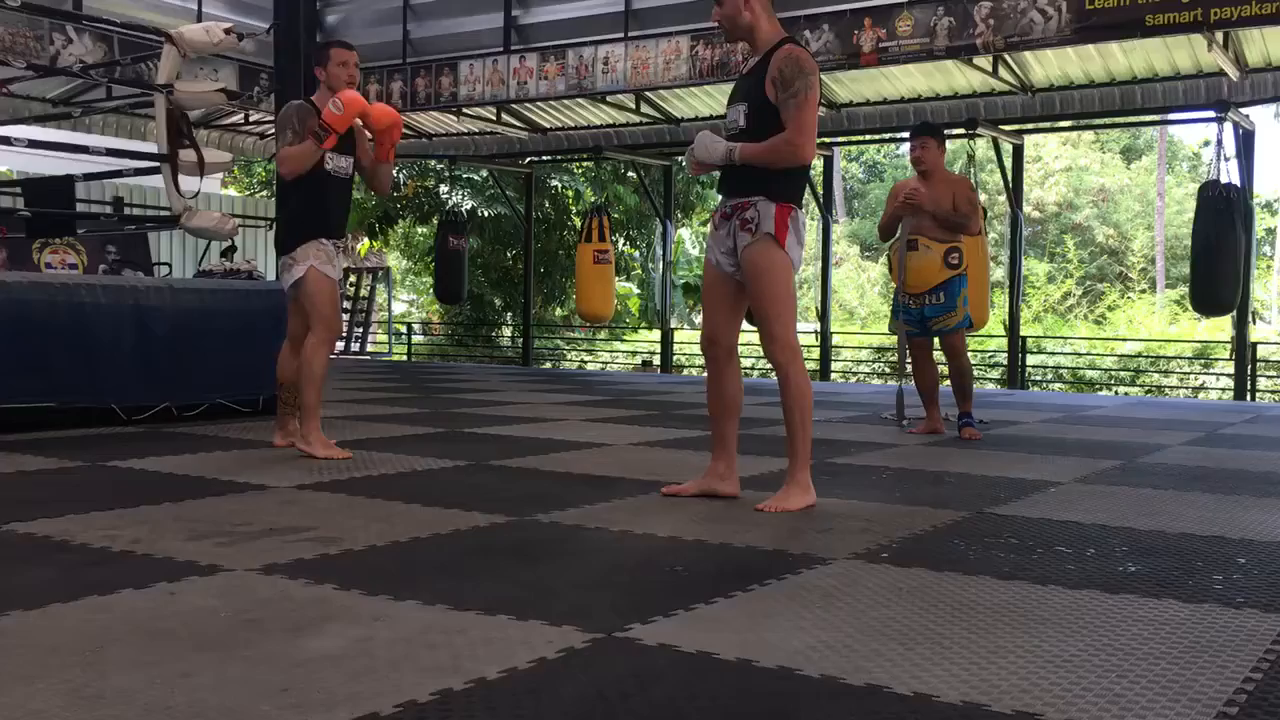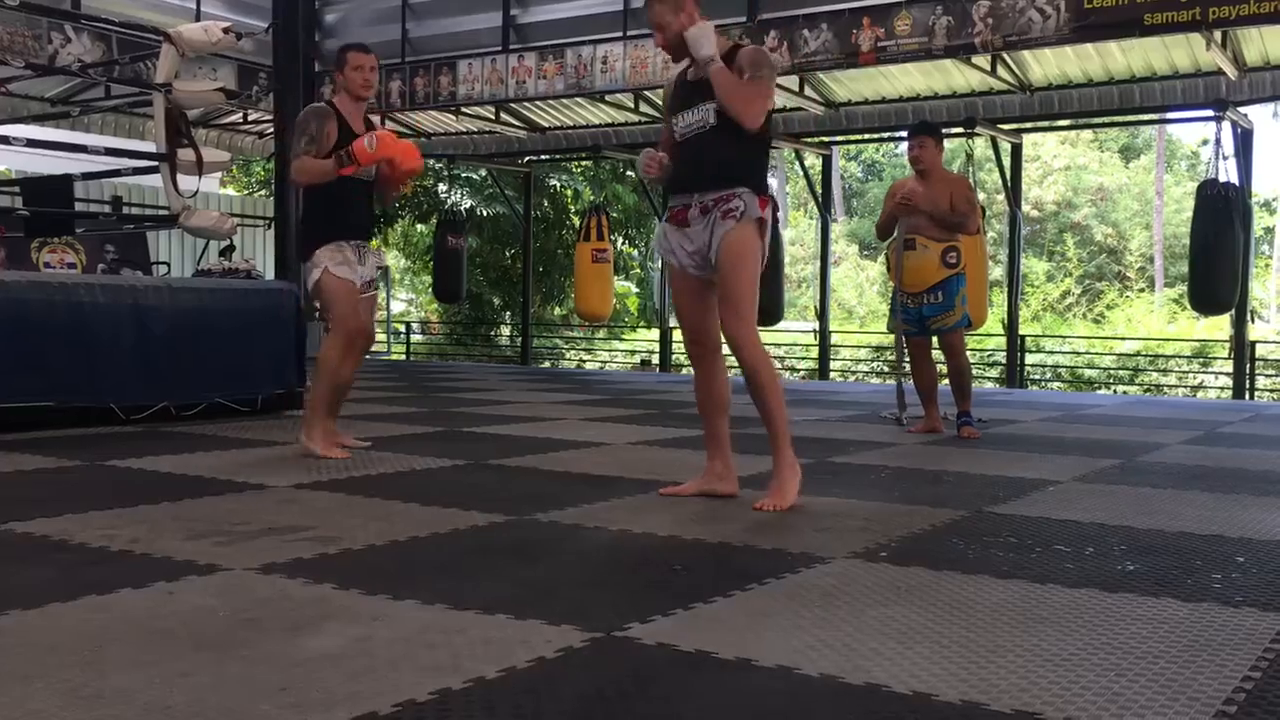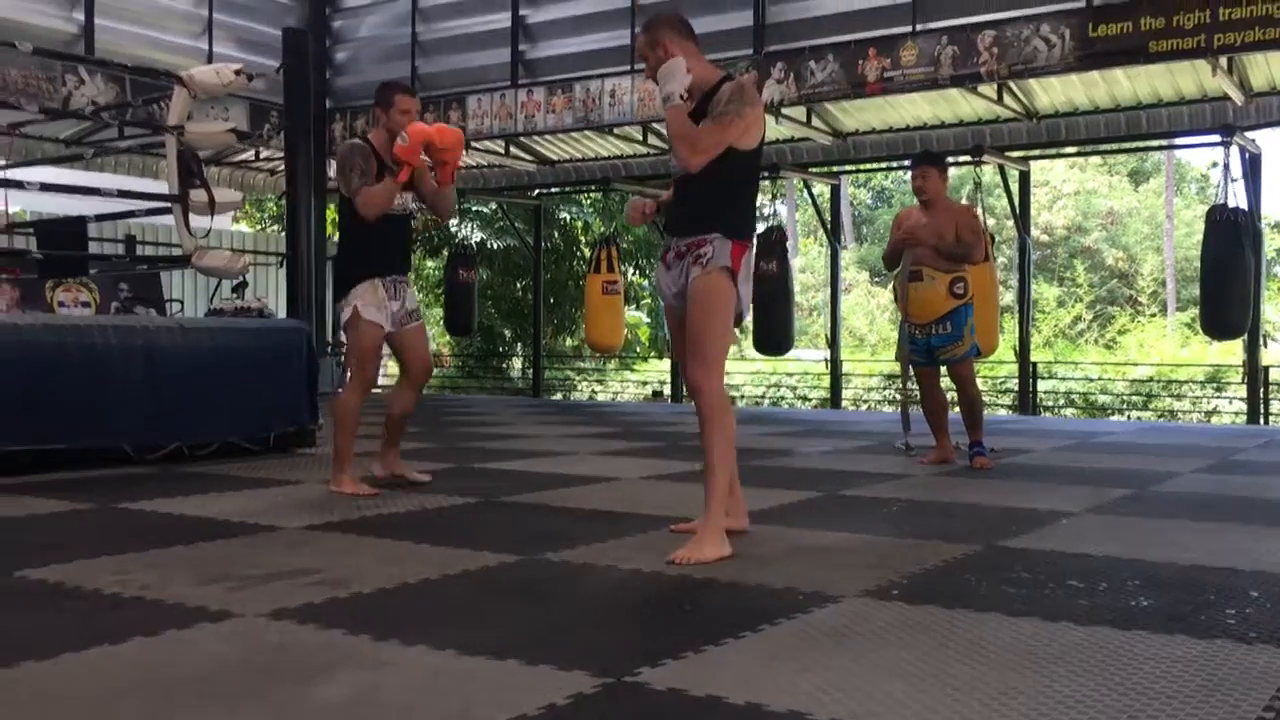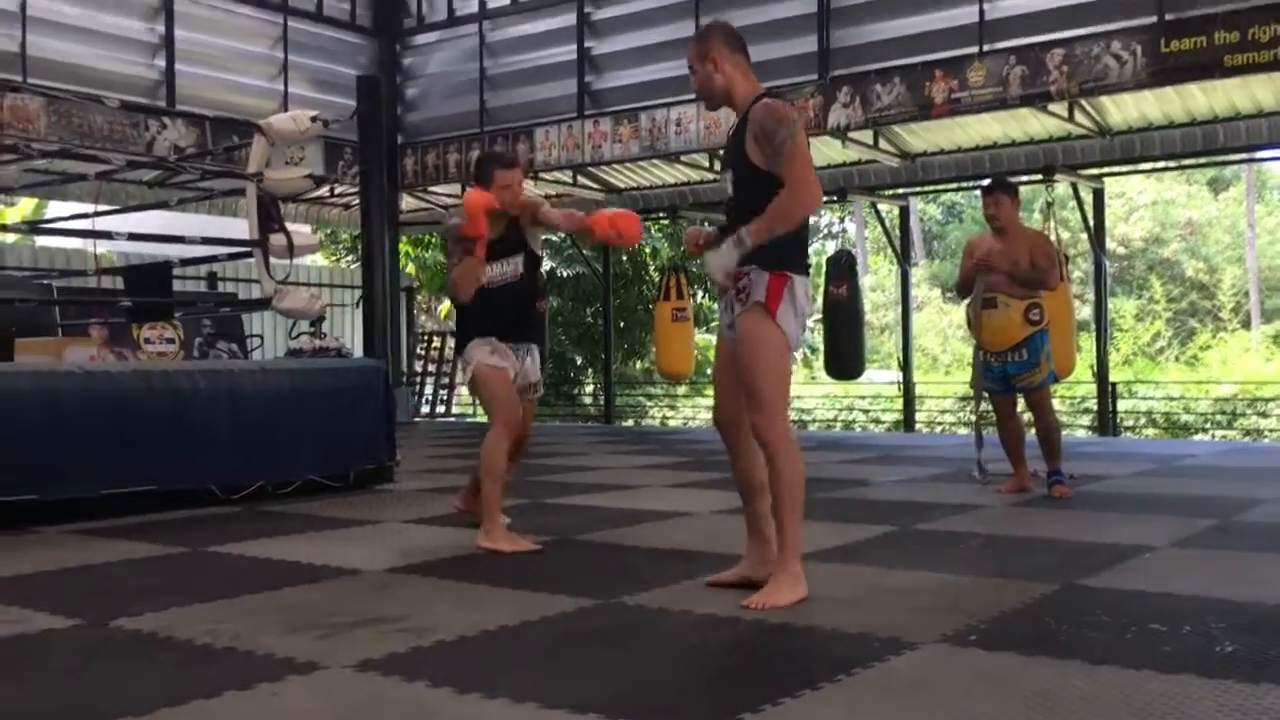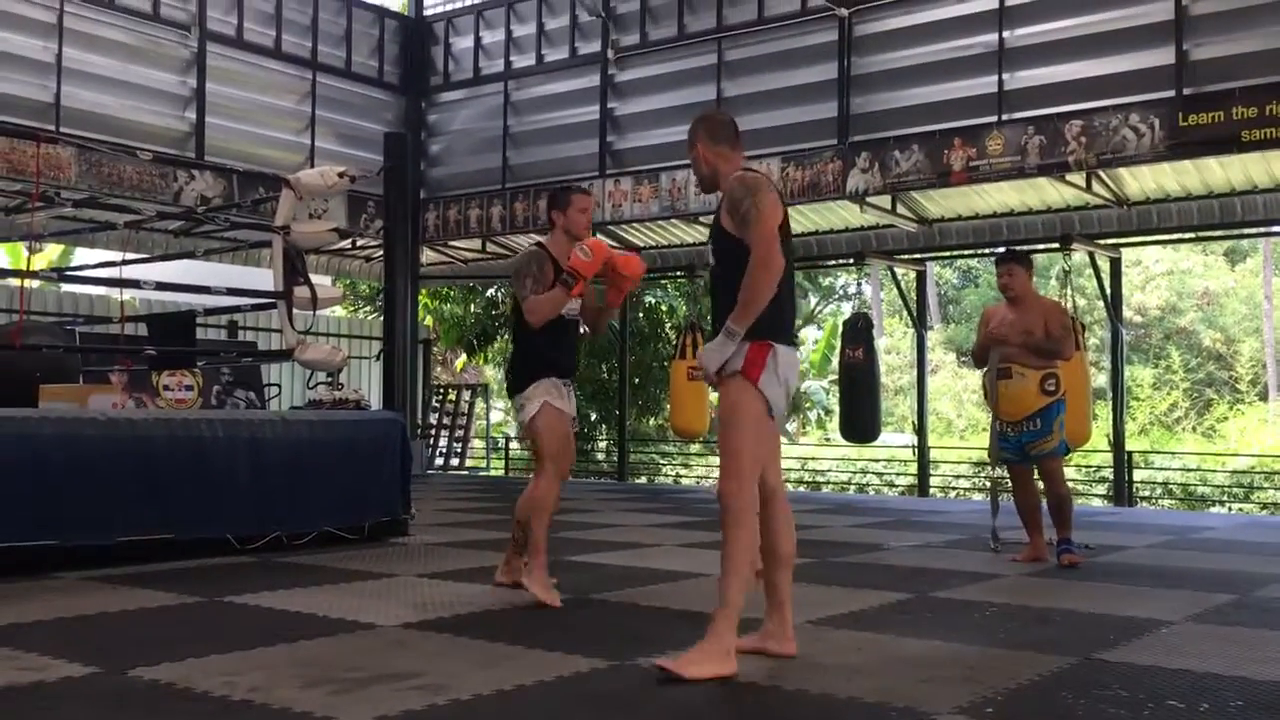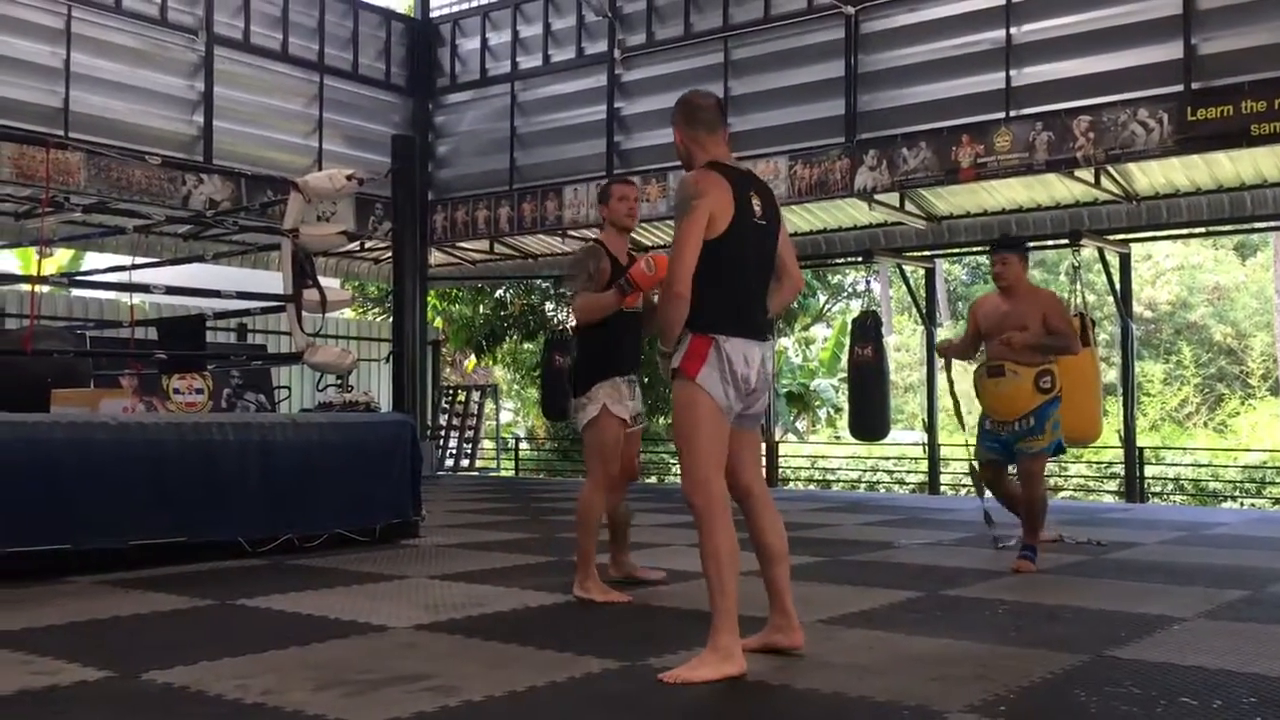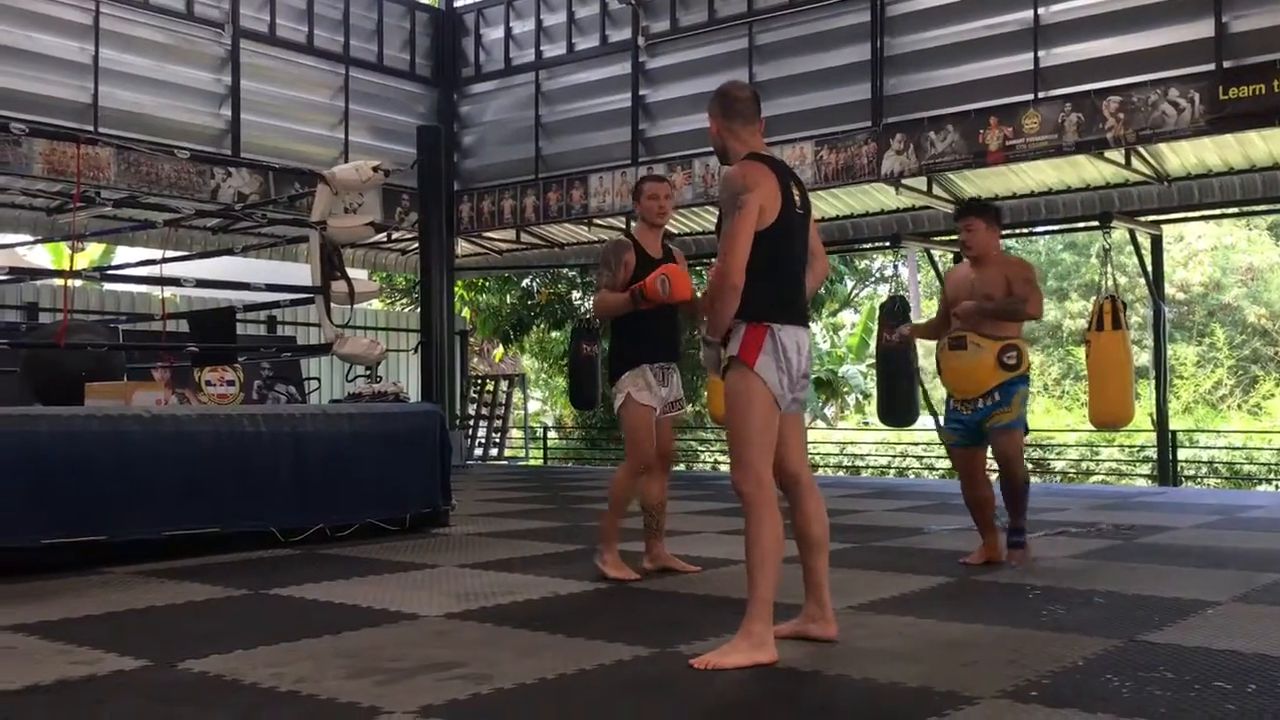
dt=0.7s
person 1, frame 1
left shoulder: (790, 60)
right shoulder: (752, 70)
left elbow: (801, 147)
left wrist: (726, 152)
right wrist: (712, 160)
left hip: (768, 217)
right hip: (730, 218)
left knee: (781, 349)
right knee: (715, 345)
left ankle: (800, 480)
right ankle: (721, 471)
person 1, frame 2
left shoulder: (748, 59)
right shoulder: (677, 84)
left elbow: (750, 115)
left wrist: (708, 56)
right wrist: (658, 165)
left hip: (735, 207)
right hip: (682, 218)
left knee: (739, 333)
right knee: (700, 347)
left ankle: (785, 462)
right ankle: (719, 469)
person 1, frame 3
left shoulder: (738, 94)
right shoulder: (689, 106)
left elbow: (692, 156)
left wrist: (672, 98)
right wrist: (655, 207)
left hip: (720, 251)
right hip: (679, 254)
left knee: (705, 381)
right knee: (700, 386)
left ankle: (714, 531)
right ankle: (731, 505)
person 1, frame 4
left shoulder: (772, 115)
right shoulder: (744, 126)
left elbow: (806, 196)
left wrist: (736, 243)
right wrist: (717, 238)
left hip: (771, 283)
right hip: (743, 285)
left knee: (768, 425)
right knee: (730, 419)
left ankle: (790, 571)
right ankle: (760, 553)
person 1, frame 5
left shoulder: (746, 187)
right shoulder: (750, 196)
left elbow: (770, 265)
left wrist: (728, 337)
left hip: (757, 354)
right hip: (762, 355)
left knee: (737, 494)
right knee: (767, 491)
left ankle: (721, 643)
right ankle: (778, 627)
person 1, frame 6
left shoulder: (699, 185)
right shoulder: (760, 192)
left elbow: (678, 285)
right elbow: (790, 279)
left wrist: (667, 345)
left hip: (711, 349)
right hip: (755, 351)
left knee: (706, 495)
right knee: (749, 488)
left ankle: (725, 647)
right ankle: (784, 623)
person 1, frame 7
left shoulder: (743, 178)
right shoulder: (787, 178)
left elbow: (731, 277)
right elbow: (817, 261)
left wrist: (713, 337)
left hip: (759, 339)
right hip: (792, 336)
left knee: (755, 483)
right knee: (795, 477)
left ankle: (757, 634)
right ankle: (818, 611)
person 2, frame 1
left shoulder: (354, 128)
right shoulder: (299, 113)
left elbow: (381, 185)
right elbow: (286, 166)
left wrist: (386, 143)
right wrist: (326, 130)
left hip: (327, 242)
right hip: (302, 239)
left knee: (299, 337)
right knee: (326, 328)
left ankle: (286, 426)
right ankle: (311, 433)
person 2, frame 2
left shoulder: (373, 128)
right shoulder: (319, 117)
left elbow: (383, 195)
right elbow: (299, 172)
left wrist: (399, 173)
right wrist: (351, 156)
left hip: (360, 246)
right hip: (325, 243)
left knee: (360, 338)
right knee: (345, 329)
left ankle: (328, 425)
right ankle: (314, 428)
person 2, frame 3
left shoulder: (412, 162)
right shoulder: (356, 153)
left elbow: (444, 211)
right elbow: (368, 207)
left wrist: (446, 169)
right wrist: (400, 165)
left hip: (397, 280)
right hip: (361, 281)
left knee: (420, 367)
right knee: (363, 377)
left ankle: (389, 455)
right ankle: (341, 472)
person 2, frame 4
left shoulder: (528, 213)
right shoulder: (457, 230)
left elbow: (566, 219)
right elbow: (462, 295)
right wrist: (474, 242)
left hip: (523, 341)
right hip: (481, 340)
left knee: (518, 434)
right knee: (507, 421)
left ankle: (473, 496)
right ankle: (492, 529)
person 2, frame 5
left shoulder: (581, 265)
right shoulder: (534, 259)
left elbow: (599, 323)
right elbow: (535, 314)
left wrist: (619, 289)
right wrist: (573, 277)
left hip: (561, 380)
right hip: (534, 379)
left knee: (549, 473)
right knee: (557, 465)
left ankle: (513, 563)
right ankle: (536, 566)
person 2, frame 6
left shoulder: (633, 259)
right shoulder: (592, 256)
right elbow: (582, 311)
right wrist: (629, 286)
left hip: (626, 378)
right hip: (598, 379)
left knee: (626, 473)
right knee: (604, 475)
left ankle: (620, 559)
right ankle: (586, 577)
person 2, frame 7
left shoulder: (675, 254)
right shoulder: (620, 250)
right elbow: (601, 305)
right wrist: (641, 295)
left hip: (667, 368)
right hip: (632, 367)
left knee: (661, 462)
right knee: (638, 459)
left ankle: (655, 550)
right ankle: (607, 550)
person 3, frame 1
left shoulder: (958, 184)
right shoulder: (901, 188)
left elbow: (972, 225)
right elbow: (883, 234)
left wrist: (929, 209)
right wrist: (897, 212)
left hip: (944, 278)
left knee: (954, 348)
right knee: (918, 350)
left ankle: (965, 417)
right ankle: (932, 417)
person 3, frame 2
left shoulder: (956, 183)
right shoulder: (898, 187)
left elbow: (970, 225)
right elbow: (881, 233)
left wrist: (927, 209)
right wrist: (894, 212)
left hip: (943, 277)
right hip: (907, 279)
left knee: (953, 347)
right knee: (916, 349)
left ankle: (964, 416)
right ankle: (931, 416)
person 3, frame 3
left shoulder: (961, 213)
right shoulder: (903, 218)
left elbow: (976, 254)
right elbow: (888, 264)
left wrist: (931, 242)
right wrist: (898, 245)
left hip: (950, 307)
left knee: (963, 377)
right knee: (926, 380)
left ankle: (977, 446)
right ankle: (943, 446)
person 3, frame 4
left shoulder: (1035, 240)
right shoulder: (975, 245)
left elbow: (1051, 280)
right elbow: (961, 291)
left wrist: (1007, 269)
right wrist: (970, 274)
left hip: (1026, 334)
right hip: (989, 339)
left knee: (1040, 404)
right knee: (1003, 409)
left ankle: (1055, 474)
right ankle: (1020, 475)
person 3, frame 5
left shoulder: (1049, 309)
right shoulder: (991, 315)
left elbow: (1066, 349)
right elbow: (978, 361)
left wrist: (1020, 340)
right wrist: (984, 344)
left hip: (1043, 403)
right hip: (1006, 407)
left knee: (1051, 473)
right knee: (1019, 477)
left ankle: (1065, 542)
right ankle: (1036, 543)
person 3, frame 6
left shoulder: (1046, 300)
right shoulder: (981, 306)
left elbow: (1073, 344)
right elbow: (969, 347)
left wrist: (1028, 340)
right wrist: (950, 348)
left hip: (1036, 400)
right hip: (996, 403)
left knee: (1031, 473)
right knee: (991, 474)
left ankle: (1029, 547)
right ankle: (1031, 524)
person 3, frame 7
left shoulder: (1015, 268)
right shoulder: (953, 277)
left elbow: (1033, 308)
right elbow: (943, 324)
left wrist: (980, 308)
right wrist: (913, 331)
left hip: (1004, 378)
right hip: (962, 384)
left knee: (1008, 452)
right knee: (967, 464)
left ankle: (1017, 529)
right ankle: (989, 541)
